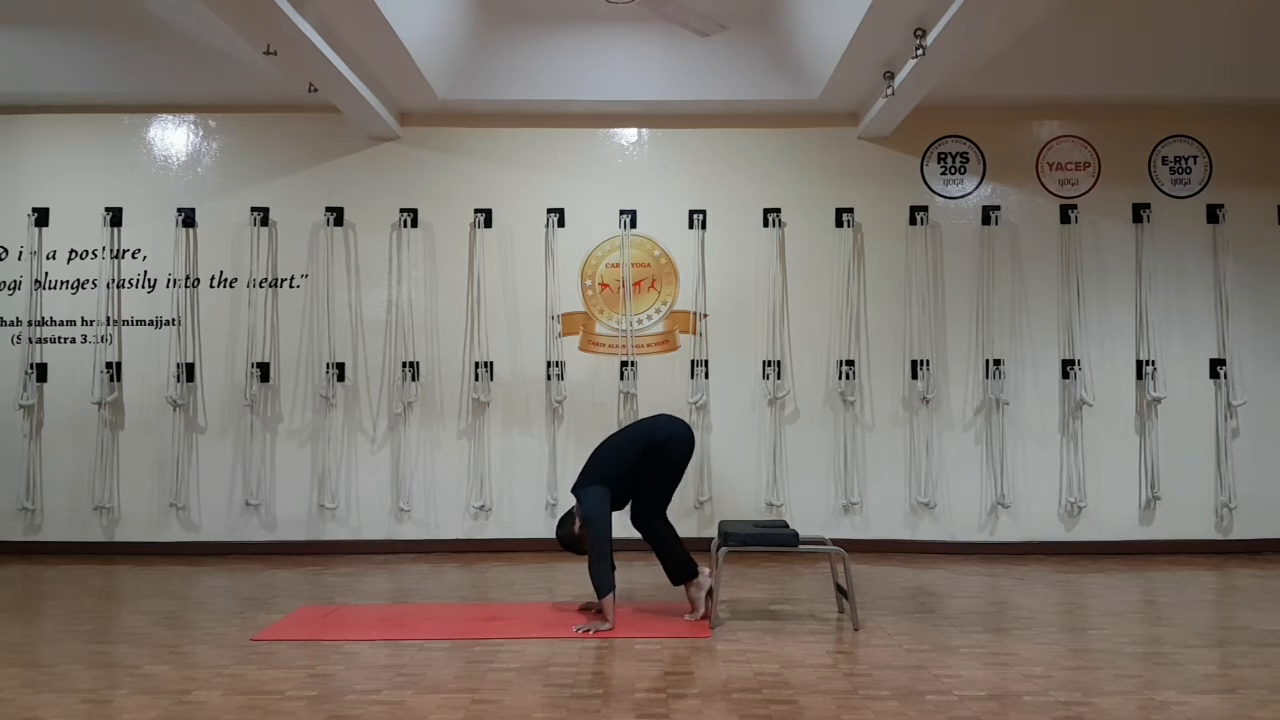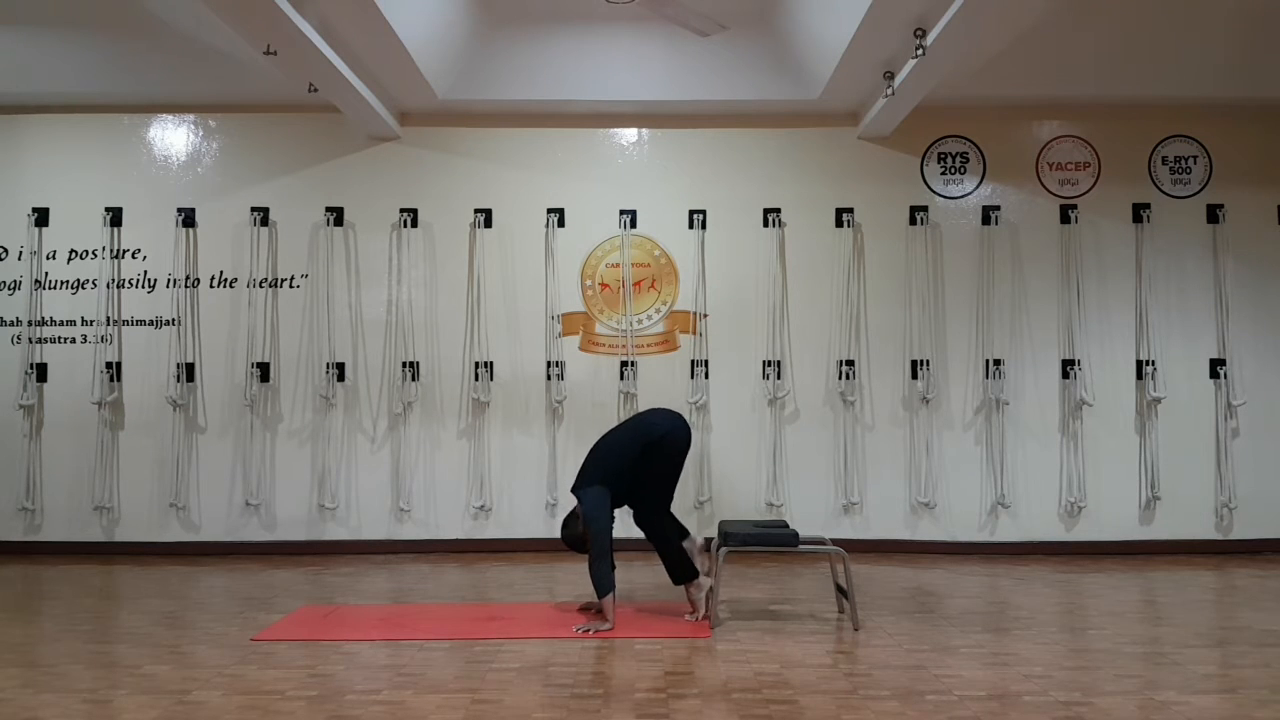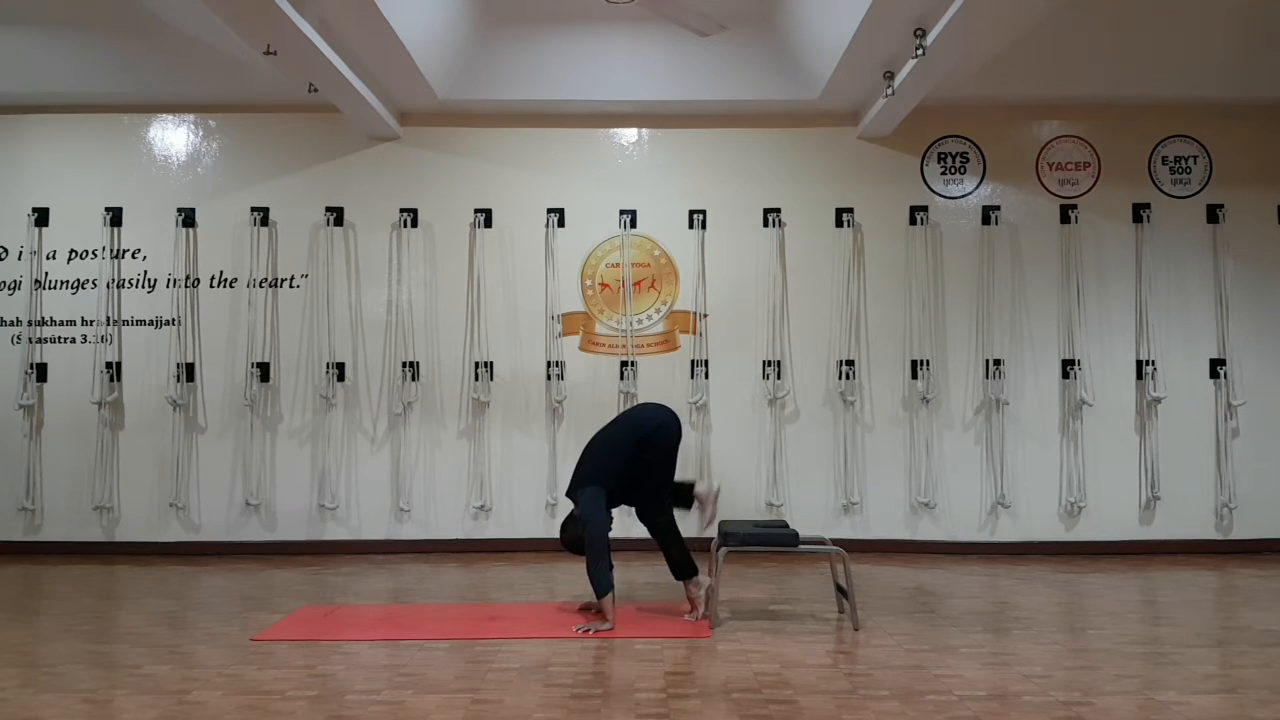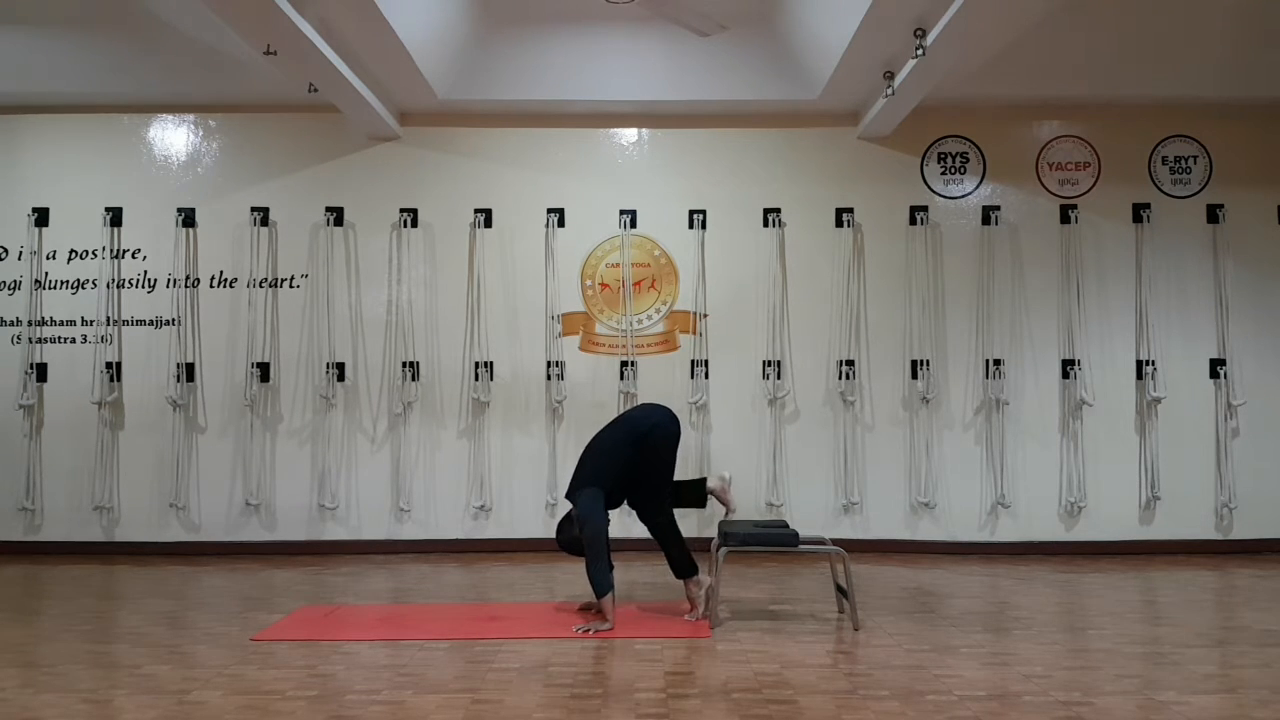
dt=0.3s
person 1, frame 1
left shoulder: (591, 504)
right shoulder: (594, 498)
left elbow: (599, 559)
right elbow: (602, 553)
left wrist: (608, 619)
right wrist: (605, 603)
left hip: (670, 436)
right hip: (663, 437)
left knee: (647, 519)
right knee: (646, 516)
left ankle: (693, 582)
right ankle: (695, 573)
person 1, frame 2
left shoulder: (592, 504)
right shoulder: (593, 498)
left elbow: (599, 559)
right elbow: (603, 551)
left wrist: (608, 619)
right wrist: (605, 603)
left hip: (666, 433)
right hip: (661, 431)
left knee: (650, 516)
right knee: (641, 503)
left ankle: (694, 582)
right ankle: (689, 547)
person 1, frame 3
left shoulder: (588, 506)
right shoulder: (590, 499)
left elbow: (597, 560)
right elbow: (601, 553)
left wrist: (608, 619)
right wrist: (605, 603)
left hip: (656, 426)
right hip: (649, 425)
left knee: (653, 513)
right knee: (636, 496)
left ankle: (693, 582)
right ankle: (699, 493)
person 1, frame 4
left shoulder: (587, 507)
right shoulder: (588, 501)
left elbow: (596, 561)
right elbow: (601, 554)
left wrist: (608, 619)
right wrist: (605, 603)
left hip: (654, 426)
right hip: (648, 425)
left knee: (654, 513)
right knee: (640, 501)
left ankle: (694, 582)
right ankle: (710, 486)
